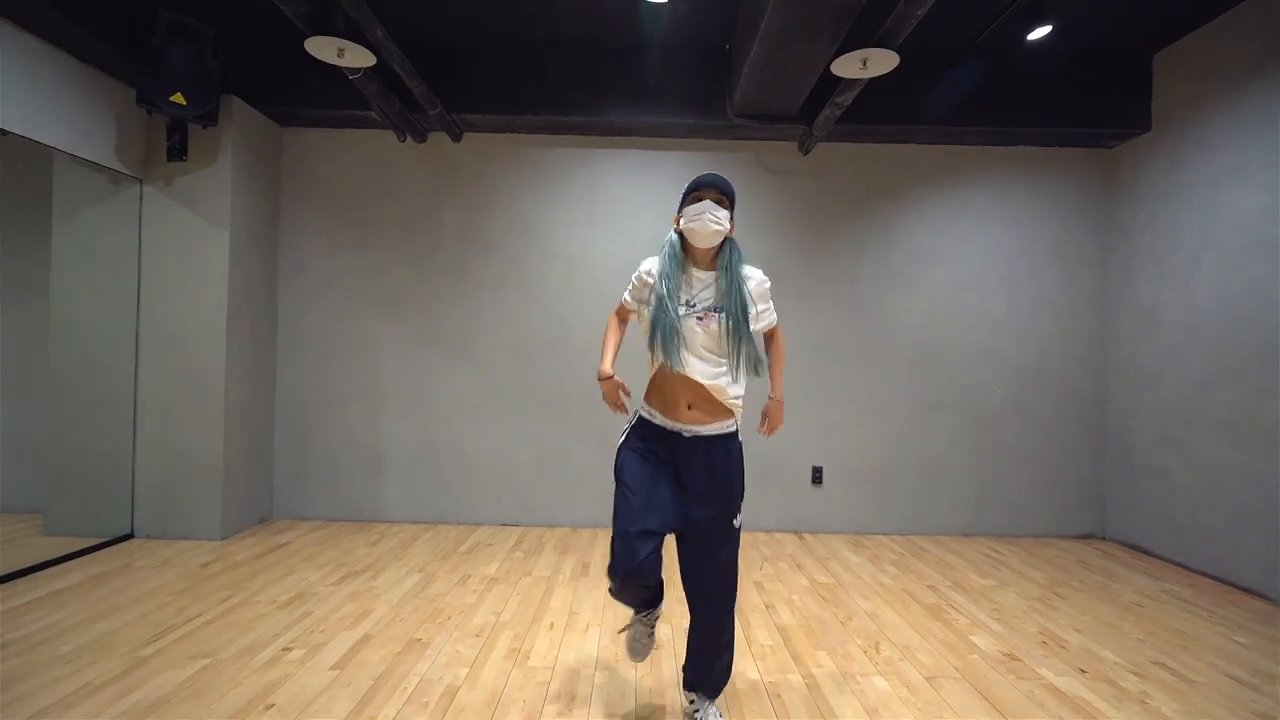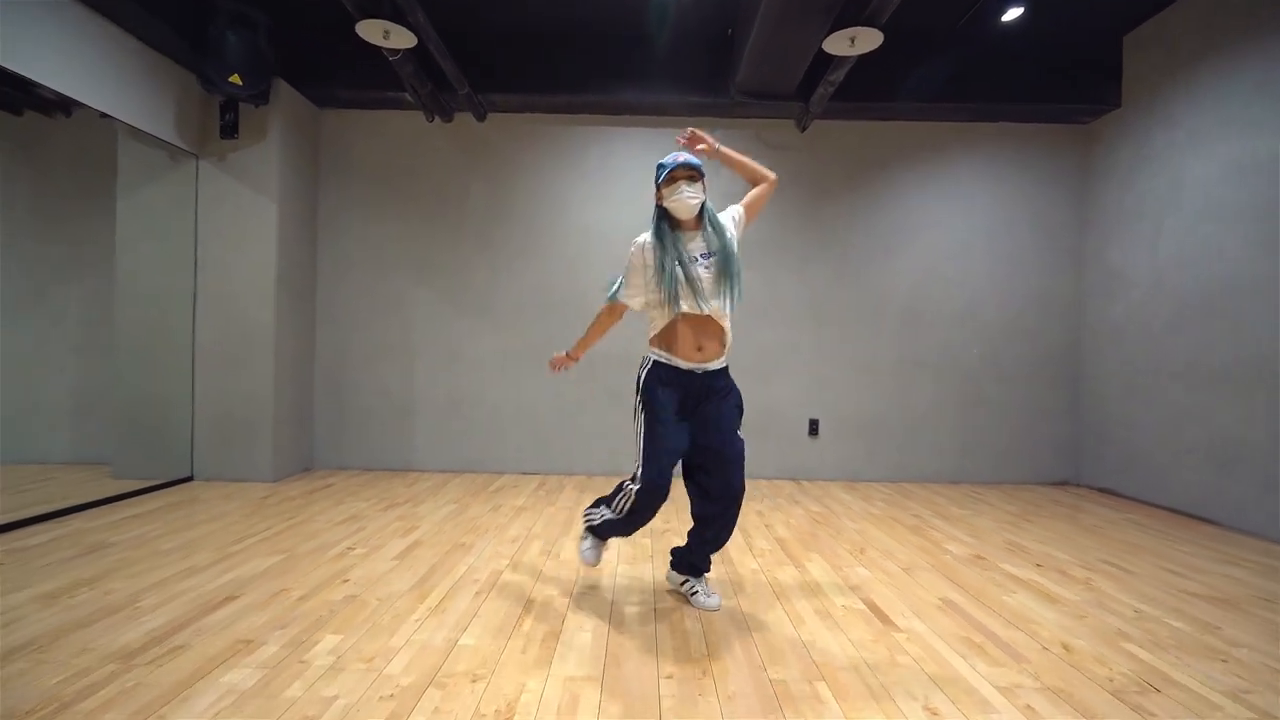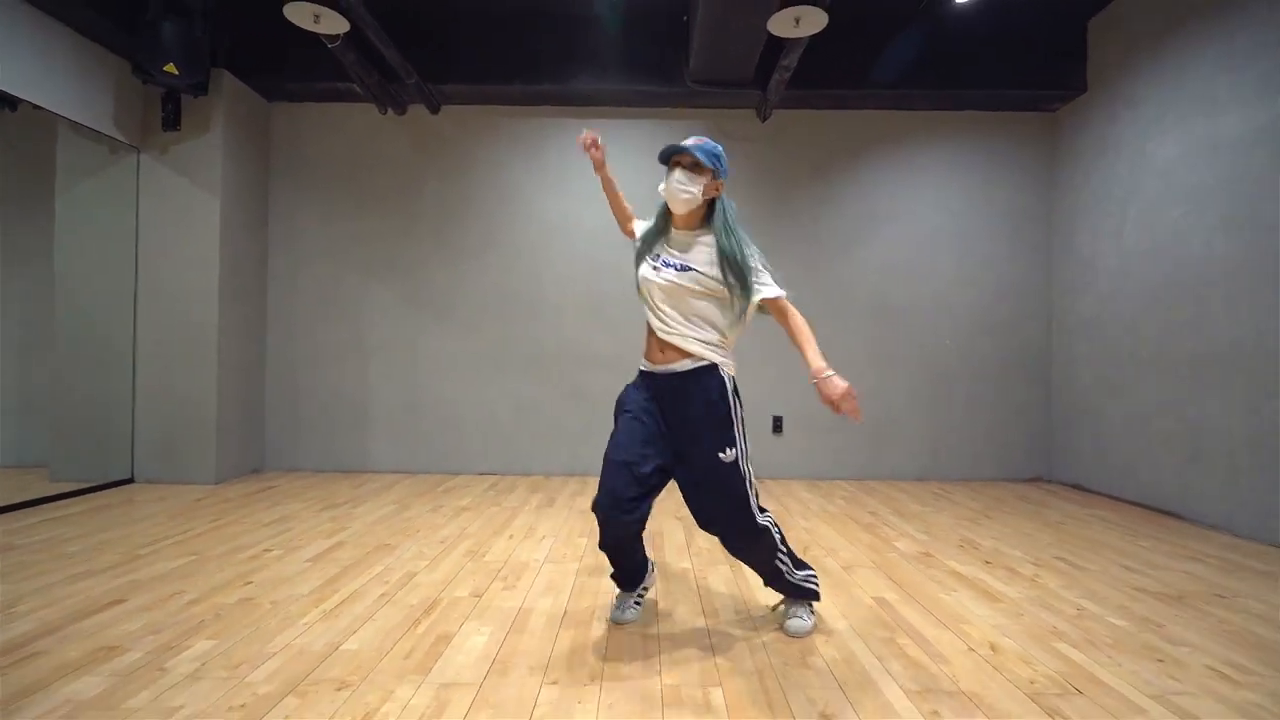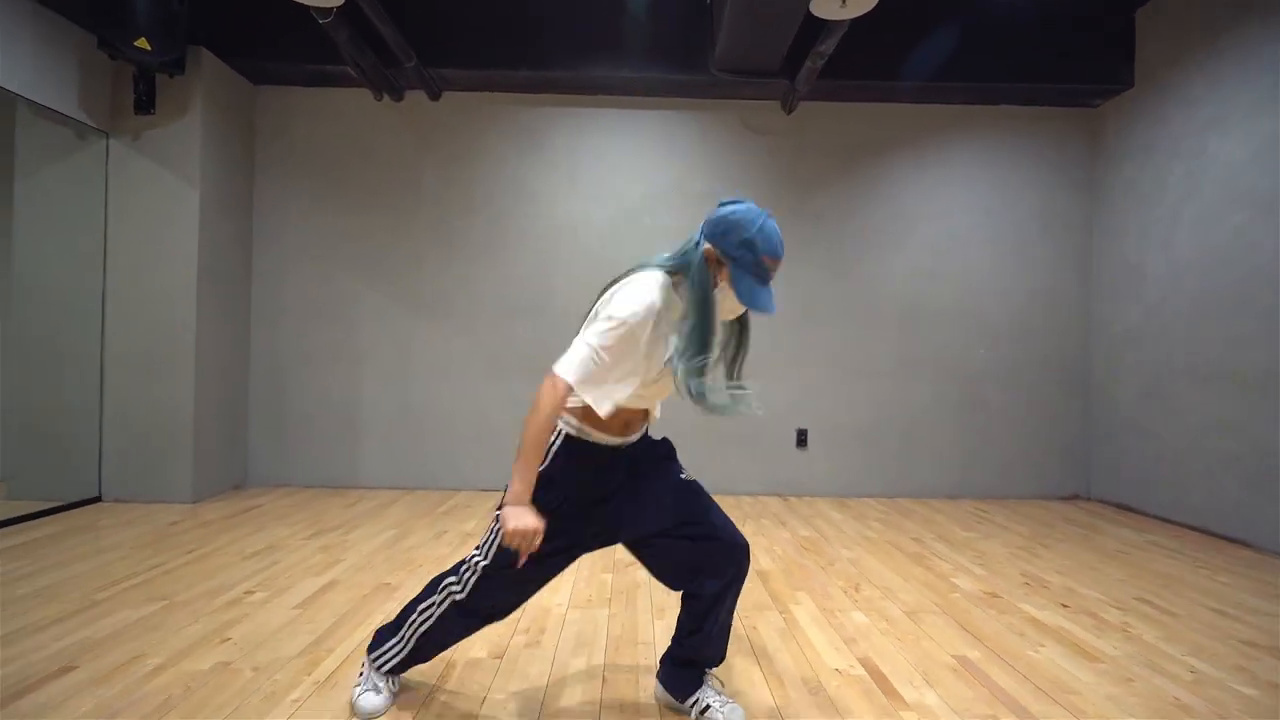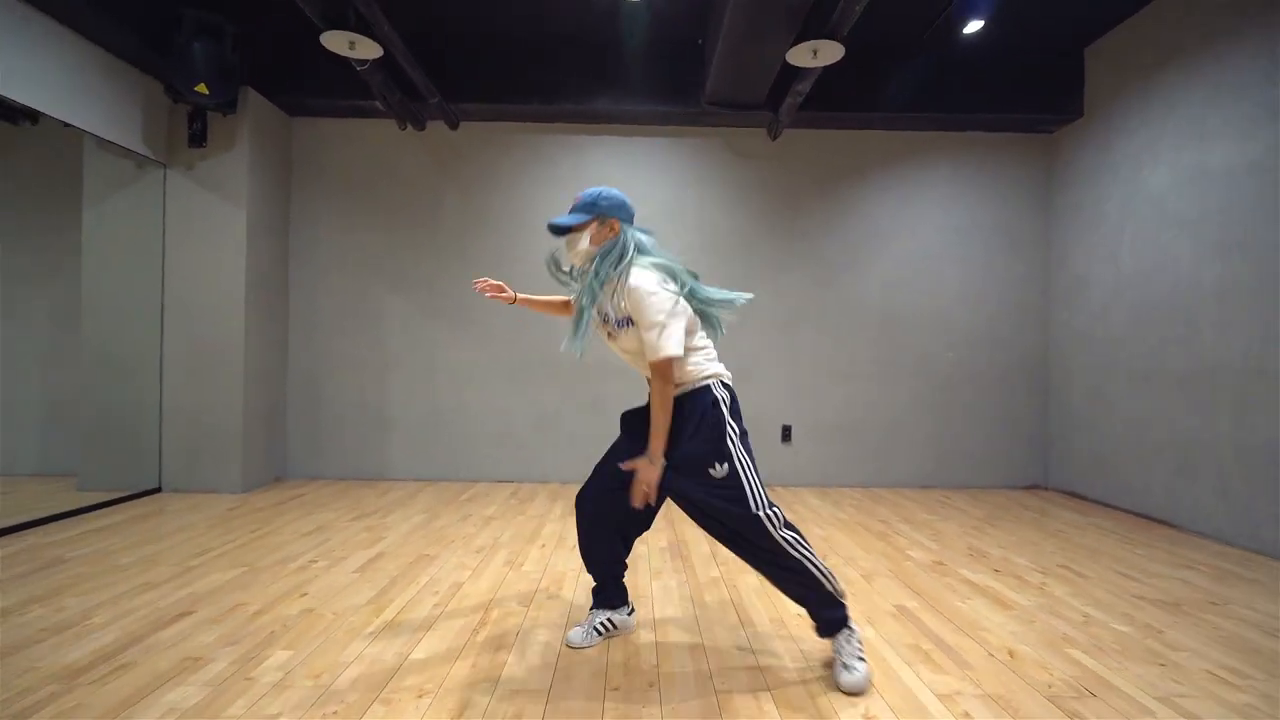
dt=1s
person 1, frame 1
left shoulder: (750, 283)
right shoulder: (655, 274)
left elbow: (773, 333)
right elbow: (620, 314)
left wrist: (777, 393)
right wrist: (606, 367)
left hip: (718, 449)
right hip: (652, 441)
left knee: (713, 579)
right knee: (629, 563)
right ankle: (646, 609)
person 1, frame 2
left shoulder: (724, 229)
right shoulder: (650, 246)
left elbow: (767, 181)
right elbow: (617, 306)
right wrist: (576, 350)
left hip: (717, 383)
right hip: (666, 378)
left knee: (724, 493)
right knee: (651, 487)
left ankle: (690, 570)
right ankle: (600, 522)
person 1, frame 3
left shoulder: (729, 251)
right shoulder: (655, 235)
left elbow: (785, 312)
right elbow: (626, 219)
left wrist: (822, 373)
right wrist: (601, 169)
left hip: (703, 394)
right hip: (648, 394)
left knee: (734, 514)
right knee: (616, 505)
left ankle: (799, 590)
right ankle: (632, 585)
person 1, frame 4
left shoulder: (692, 298)
right shoulder: (644, 307)
right elbow: (555, 395)
right wrist: (518, 501)
left hip: (635, 455)
right hip: (575, 461)
left knee: (721, 558)
right knee: (491, 578)
right ankle: (385, 661)
person 1, frame 5
left shoulder: (641, 283)
right shoulder: (601, 279)
left elbow: (668, 372)
right elbow: (574, 305)
left wrist: (653, 457)
right wrist: (516, 299)
left hip: (700, 409)
right hip: (660, 408)
left knee: (755, 523)
right knee: (595, 507)
left ankle: (839, 628)
right ankle: (613, 609)
